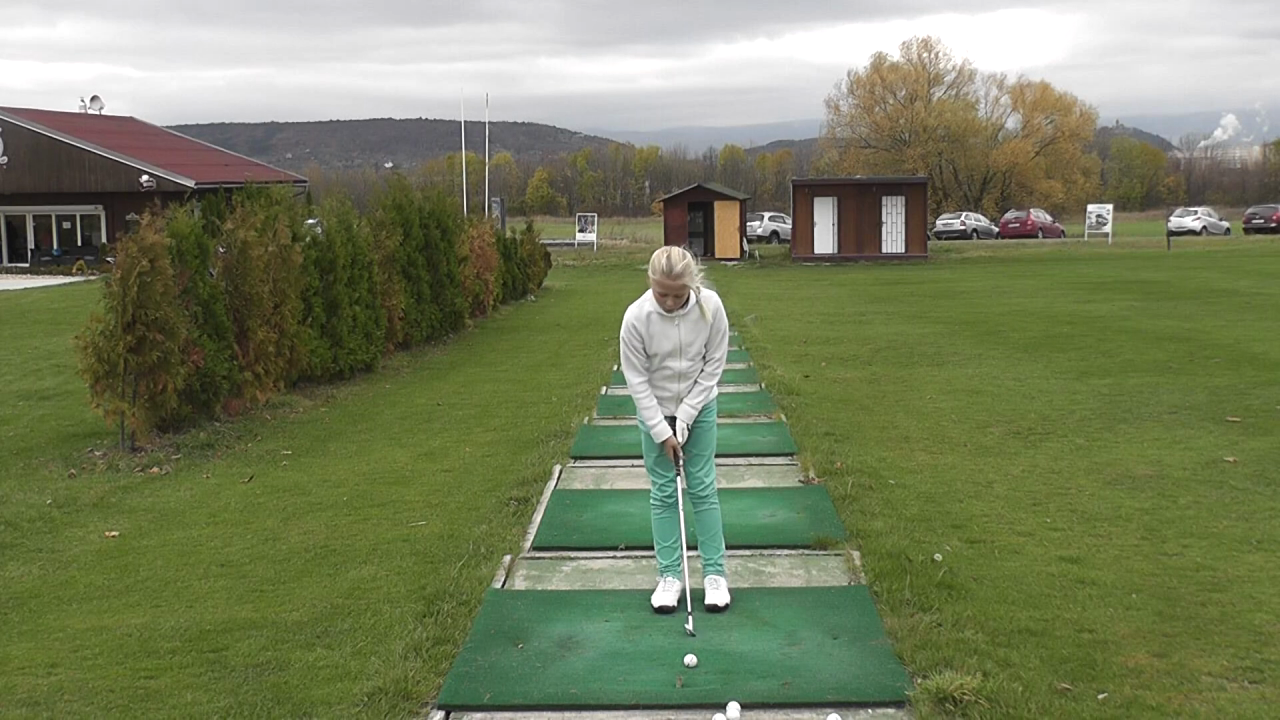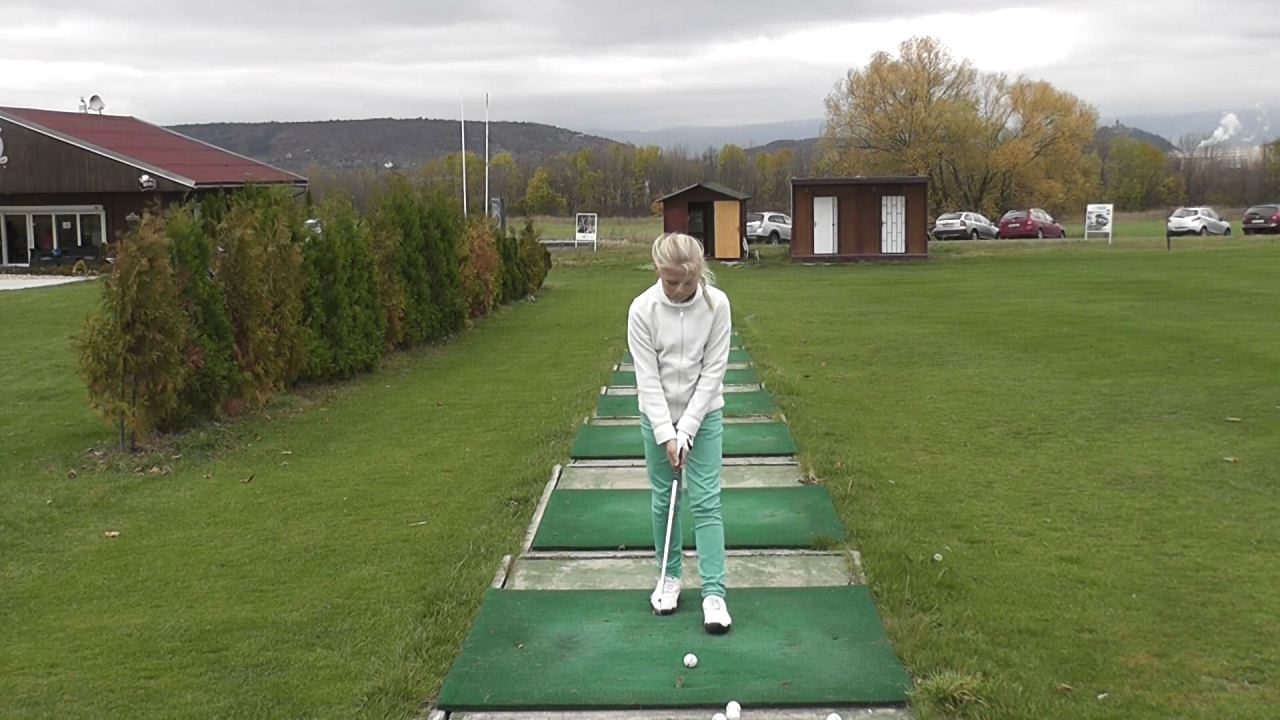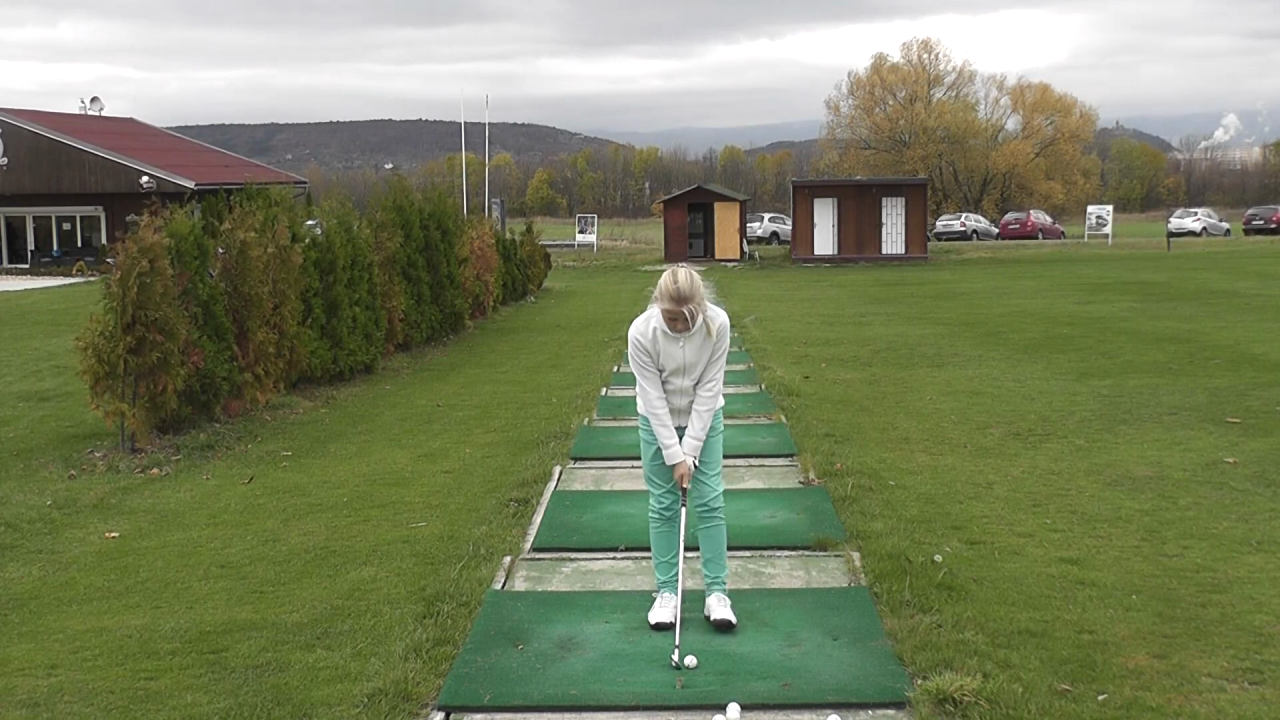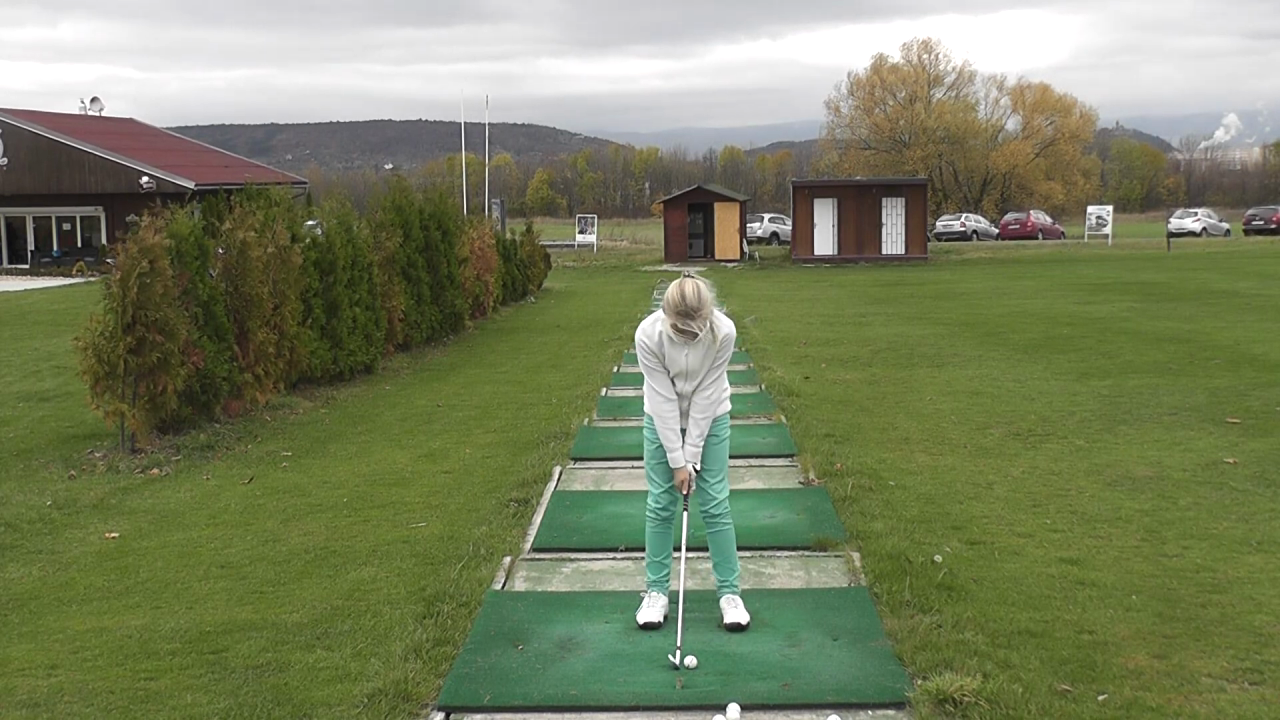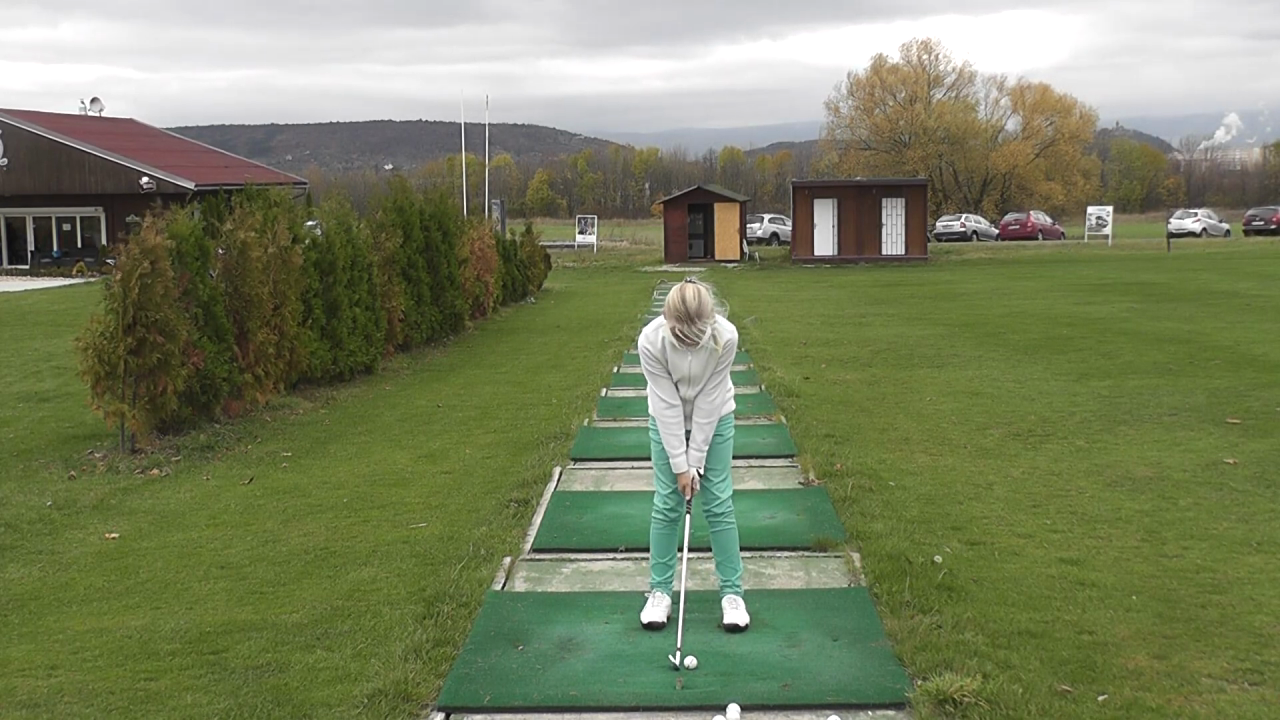
dt=1s
person 1, frame 1
left shoulder: (710, 305)
right shoulder: (636, 317)
left elbow: (714, 364)
right elbow: (636, 379)
left wrist: (686, 416)
right wrist: (661, 430)
left hip: (700, 406)
right hip: (655, 410)
left knee: (703, 487)
right knee: (663, 492)
left ankle: (715, 572)
right ankle: (669, 575)
person 1, frame 2
left shoulder: (717, 304)
right shoulder: (642, 309)
left elbow: (713, 370)
right elbow: (648, 377)
left wrist: (686, 430)
right wrist: (666, 434)
left hip: (705, 414)
right hip: (658, 415)
left knee: (706, 501)
right knee: (663, 499)
left ankle: (713, 593)
right ankle: (670, 576)
person 1, frame 3
left shoulder: (718, 324)
right shoulder: (641, 331)
left elbow: (709, 388)
right elbow: (653, 396)
left wrist: (691, 449)
right wrist: (674, 454)
left hip: (704, 418)
right hip: (658, 421)
left knee: (710, 502)
right knee: (662, 505)
left ankle: (716, 592)
right ankle: (666, 591)
person 1, frame 4
left shoulder: (723, 332)
right shoulder: (648, 334)
left elbow: (706, 395)
right elbow: (663, 399)
left wrist: (691, 456)
right wrist: (677, 460)
left hip: (710, 419)
right hip: (662, 420)
left knee: (716, 504)
right knee: (660, 504)
left ankle: (729, 592)
right ankle: (656, 590)
person 1, frame 5
left shoulder: (726, 336)
right shoulder: (650, 340)
left elbow: (709, 400)
right elbow: (666, 404)
left wrist: (695, 462)
right wrist: (680, 466)
left hip: (714, 419)
right hip: (667, 421)
left knee: (719, 503)
right knee: (667, 503)
left ankle: (732, 592)
right ankle: (660, 591)
